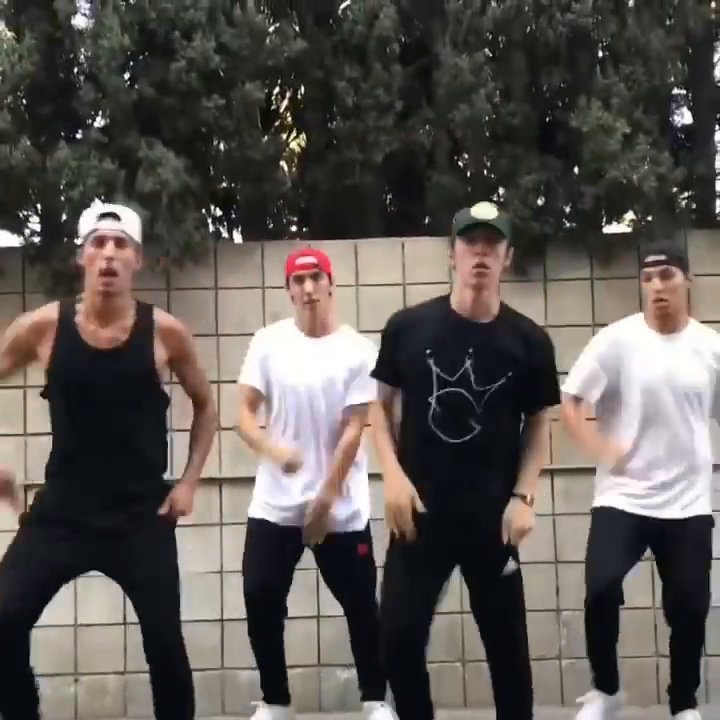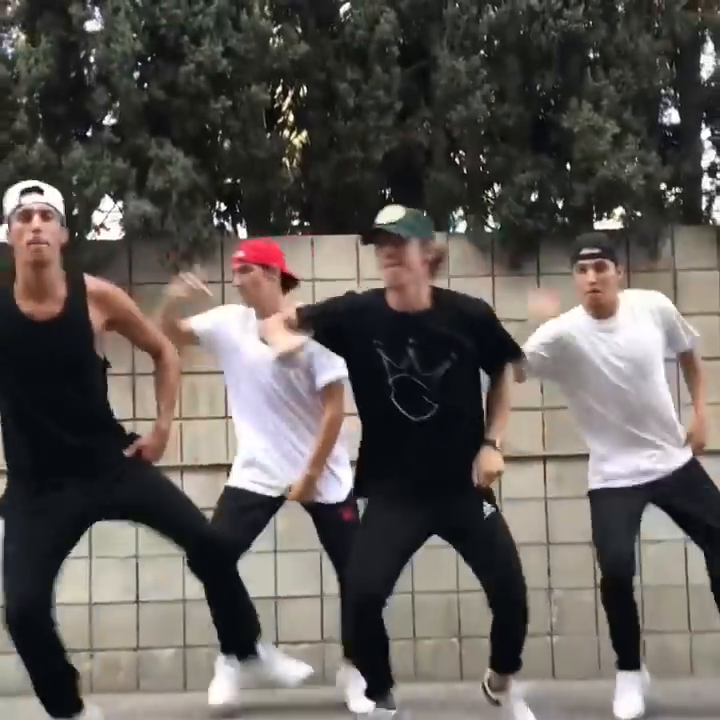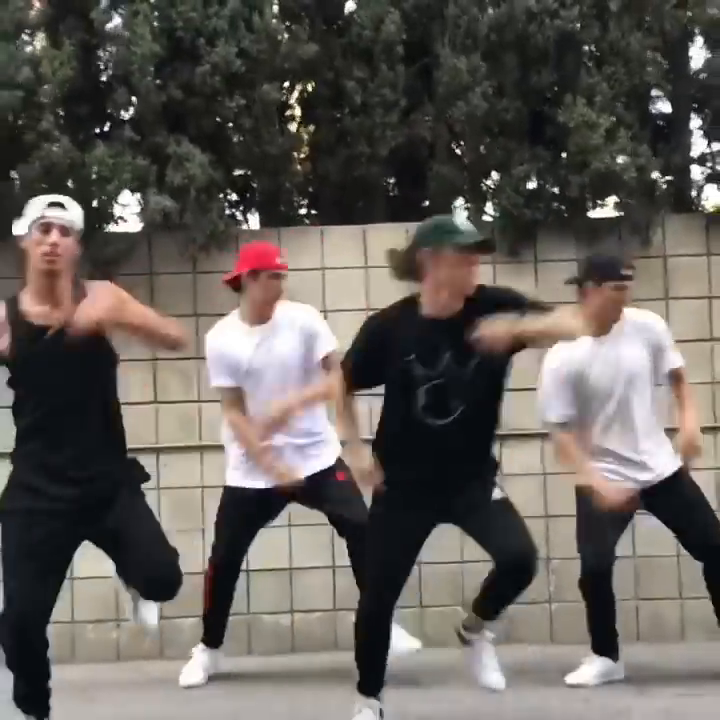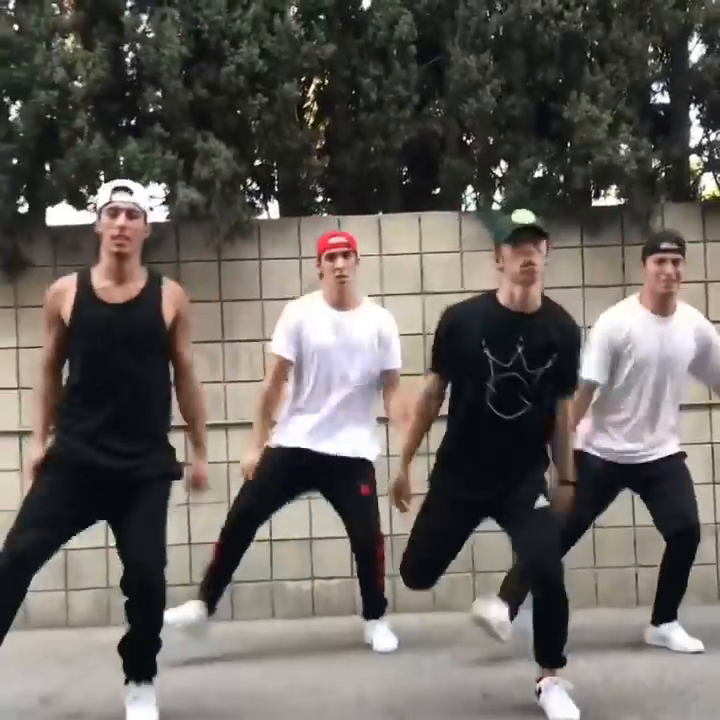
dt=0.3s
person 1, frame 1
left shoulder: (163, 332)
left elbow: (206, 403)
left wrist: (189, 480)
left hip: (141, 509)
right hip: (61, 508)
left knee: (163, 633)
person 1, frame 2
left shoulder: (98, 296)
left elbow: (163, 351)
left wrist: (162, 424)
left hip: (111, 465)
left knee: (210, 545)
left ankle: (248, 651)
person 1, frame 3
left shoulder: (102, 296)
left elbow: (173, 336)
left wrist: (104, 318)
left hip: (107, 480)
left knee: (163, 578)
left ankle: (146, 586)
person 1, frame 4
left shoulder: (169, 296)
right shoulder: (66, 293)
left elbow: (186, 379)
right elbow: (51, 370)
left wrist: (201, 453)
left hip: (144, 464)
right hip: (76, 456)
left knee: (145, 578)
person 2, frame 1
left shoulder: (528, 339)
right shoulder: (410, 327)
left elbow: (541, 424)
right elbow: (380, 407)
left wrist: (522, 496)
right wrist: (393, 474)
left hip: (492, 513)
right hip: (423, 513)
left knee: (504, 644)
right knee: (398, 638)
person 2, frame 2
left shoulder: (469, 314)
right shoulder: (355, 313)
left elbow: (503, 373)
right elbow: (280, 322)
left wrist: (492, 442)
right wrist: (281, 335)
left hip: (464, 487)
right hip: (394, 492)
left knee: (509, 594)
right knee: (361, 598)
person 2, frame 3
left shoulder: (494, 306)
right shoulder: (386, 327)
left elbow: (570, 323)
right elbow: (345, 384)
left wrist: (517, 330)
right wrist: (357, 449)
left hip: (469, 475)
right hip: (402, 482)
left knee: (520, 560)
right knee: (378, 596)
left ankle: (477, 628)
person 2, frame 4
left shoulder: (561, 327)
right shoulder: (461, 319)
left elbow: (562, 408)
right elbow: (433, 393)
left wrist: (567, 480)
right wrist: (404, 464)
left hip: (523, 477)
right hip: (457, 473)
left knee: (547, 573)
right knee: (418, 572)
left ankle: (551, 679)
person 3, frame 1
left shoulder: (711, 347)
right shoulder: (615, 340)
right elbow: (569, 403)
right wrist: (598, 445)
left hip: (689, 502)
right hip: (622, 499)
left knee: (689, 610)
right knee: (601, 593)
person 3, frame 2
left shoulder: (654, 307)
right shoulder: (562, 333)
right elbow: (512, 368)
right wrist: (539, 318)
left hip: (674, 461)
right hip: (614, 475)
right knee: (616, 570)
right ankle: (630, 675)
person 3, frame 3
left shoulder: (645, 326)
right shoulder: (564, 359)
left elbow: (677, 376)
right elbow: (561, 435)
right wrist: (598, 482)
left hip: (661, 469)
right hip: (603, 478)
right knee: (594, 568)
right ankle: (604, 657)
person 3, frame 4
right shoulder: (614, 323)
right elbow: (586, 390)
left hip: (660, 453)
right hip: (600, 450)
left knee: (685, 531)
right knee: (560, 531)
left ankle: (664, 622)
right ankle: (505, 608)
person 4, frame 1
left shoulder: (358, 350)
right shoulder: (267, 344)
left elbow: (354, 431)
right elbow: (245, 412)
left wrist: (326, 498)
right wrist: (271, 447)
left hip: (340, 504)
right hip: (275, 503)
left knee: (361, 606)
right knee: (260, 599)
person 4, frame 2
right shoulder: (227, 322)
left elbow: (334, 410)
right elbow: (172, 334)
left wrist: (311, 475)
right wrist: (172, 300)
left hip: (323, 474)
right hip: (255, 472)
left knee: (352, 571)
left ankle: (352, 670)
right ankle: (232, 658)
person 4, frame 3
left shoulder: (302, 320)
right shoulder: (220, 338)
left elbow: (337, 377)
right elbow: (234, 414)
left wrist: (292, 404)
right wrist: (265, 457)
left hip: (316, 457)
right hip: (252, 468)
left knee: (361, 529)
right knee: (224, 558)
right ankle: (210, 647)
person 4, frame 4
left shoulder: (380, 321)
right shoulder: (299, 314)
left elbow: (392, 389)
right elbow: (274, 381)
left wrist: (404, 422)
right wrist: (256, 444)
left hip: (351, 448)
right hip: (294, 442)
left knee: (367, 536)
right knee: (242, 517)
left ankle: (375, 619)
right ankle: (204, 604)
